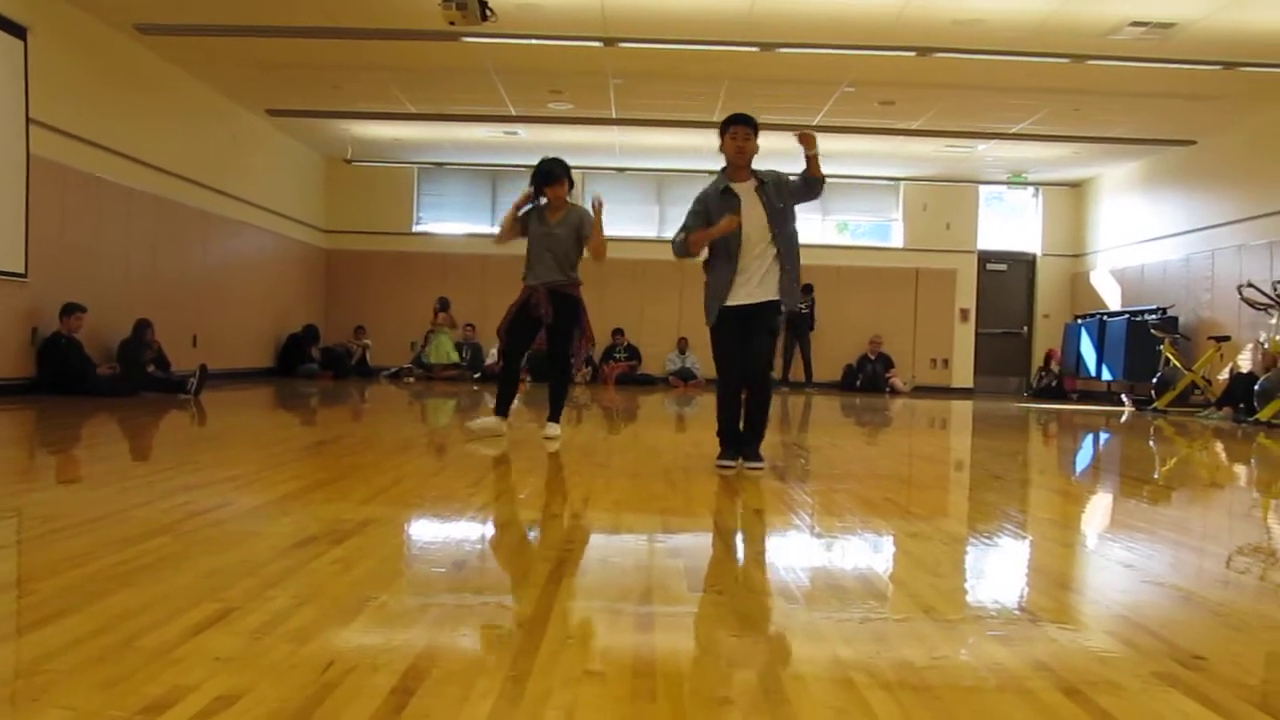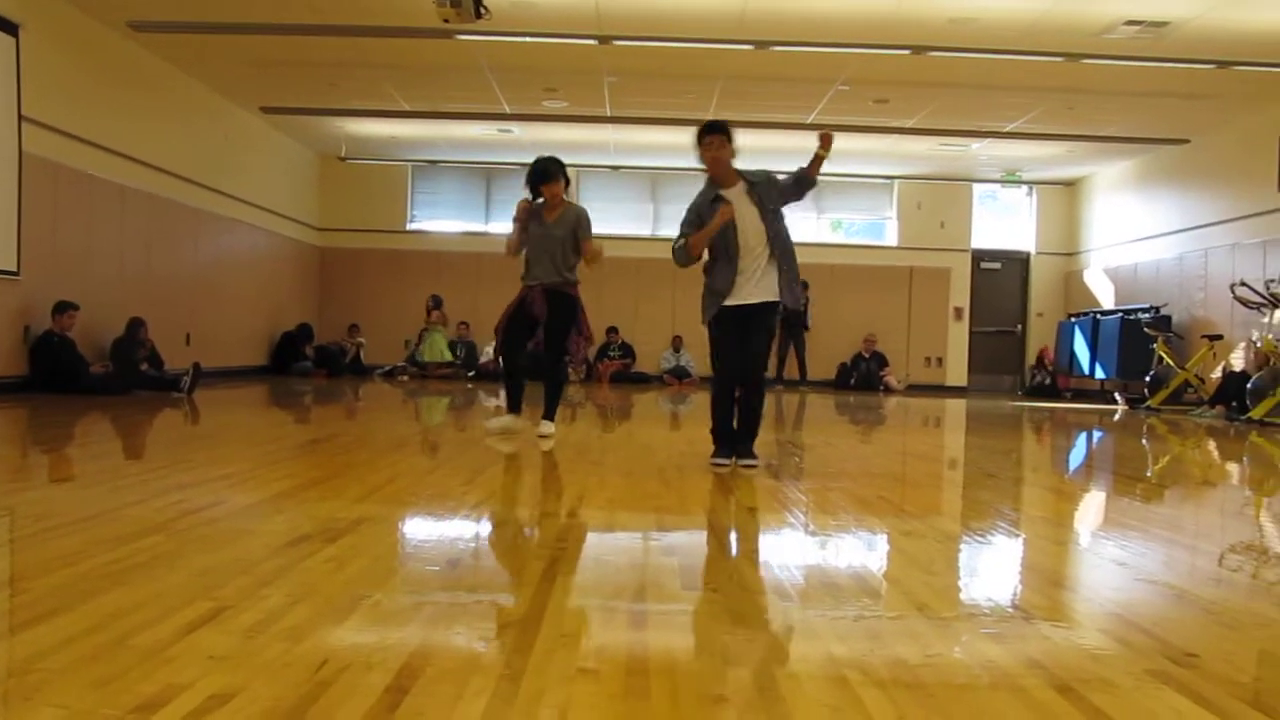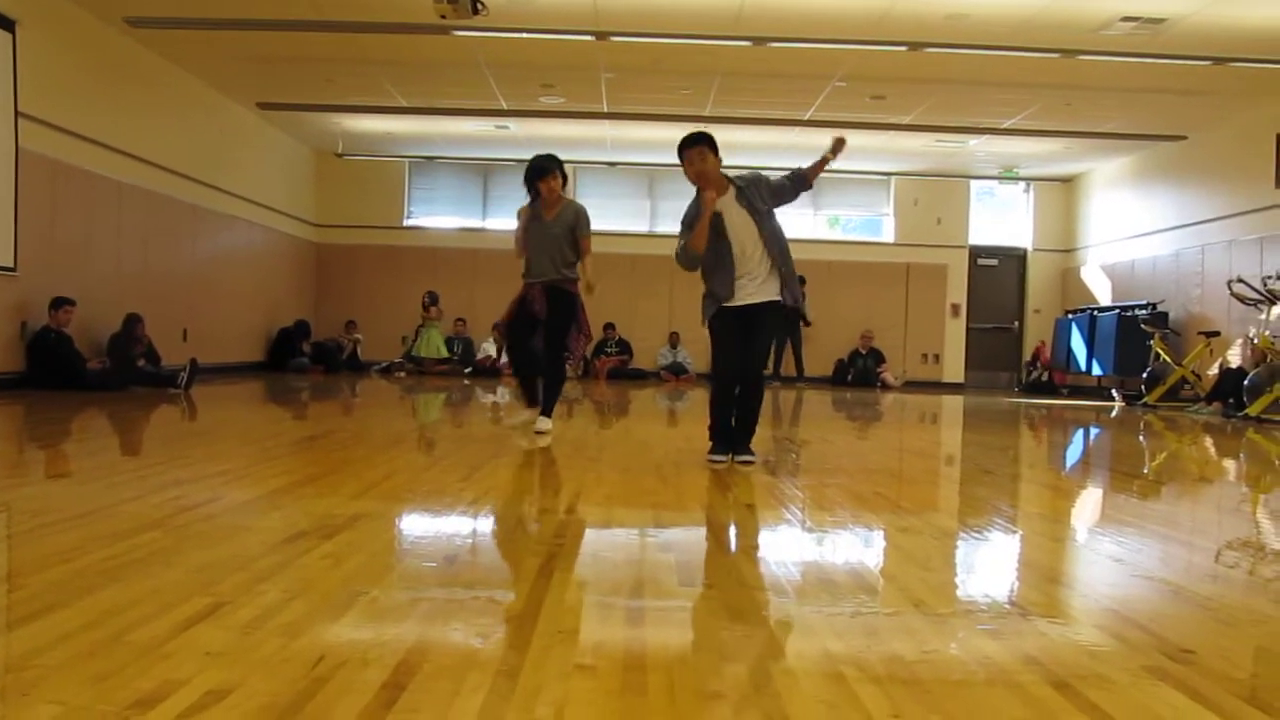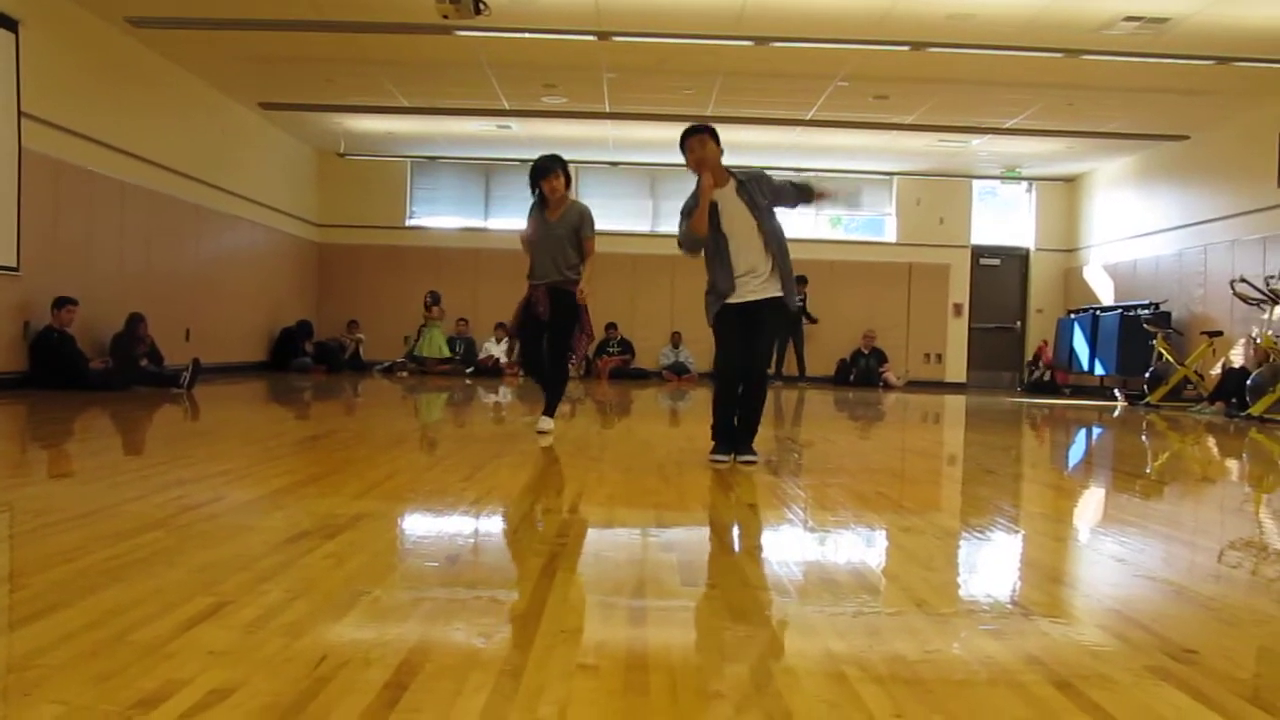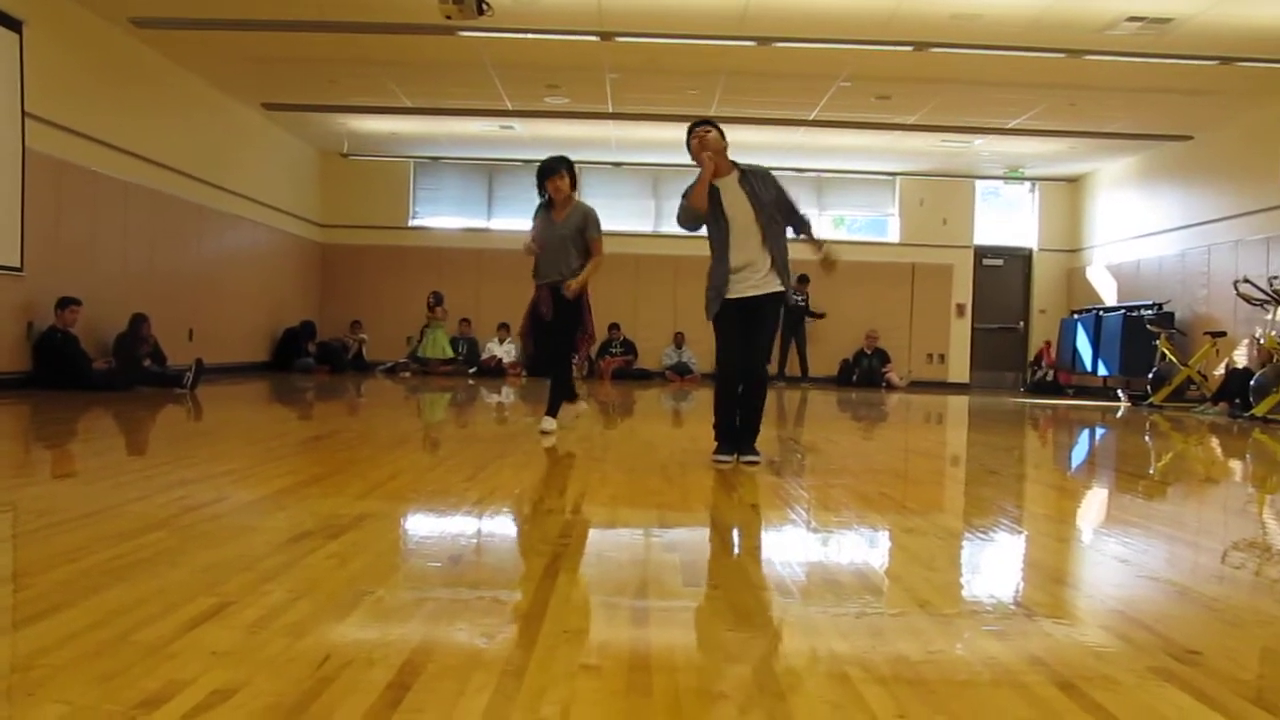
dt=0.1s
person 1, frame 1
left shoulder: (776, 185)
right shoulder: (711, 197)
left elbow: (812, 189)
right elbow: (681, 248)
left wrist: (811, 155)
right wrist: (715, 231)
left hip: (766, 298)
right hip: (726, 302)
left knee: (758, 371)
right knee: (729, 376)
left ankle: (751, 444)
right ankle: (729, 444)
person 1, frame 2
left shoulder: (763, 185)
right shoulder: (702, 204)
left elbow: (799, 185)
right elbow: (682, 257)
left wrist: (820, 155)
right wrist: (713, 224)
left hip: (764, 298)
right hip: (724, 302)
left knee: (753, 372)
right knee: (725, 373)
left ankle: (744, 443)
right ankle: (723, 442)
person 1, frame 3
left shoulder: (755, 185)
right shoulder: (695, 213)
left elbow: (795, 184)
right elbow: (688, 261)
left wrist: (826, 158)
right wrist: (707, 214)
left hip: (766, 299)
right hip: (726, 303)
left knee: (753, 372)
right knee: (725, 372)
left ankle: (743, 440)
right ankle: (720, 439)
person 1, frame 4
left shoulder: (756, 181)
right shoulder: (696, 203)
left elbow: (793, 192)
right elbow: (691, 245)
left wrist: (828, 195)
right wrist: (706, 191)
left hip: (768, 294)
right hip: (728, 299)
left knee: (756, 370)
right knee: (728, 369)
left ankle: (745, 440)
right ankle: (722, 439)
person 1, frame 5
left shoulder: (759, 177)
right shoulder: (698, 190)
left elbow: (791, 215)
right elbow: (689, 221)
left wrist: (819, 247)
right wrist: (706, 174)
left hip: (767, 290)
right hip: (728, 295)
left knee: (756, 368)
right knee: (728, 367)
left ankle: (747, 439)
right ankle: (725, 439)
person 2, frame 1
left shoulder: (580, 216)
right shoulder: (532, 215)
left elbow: (598, 255)
right elbow: (501, 239)
left wrist: (598, 218)
right wrist: (517, 206)
left hip: (565, 296)
right hip: (532, 294)
left knee: (559, 360)
right knee: (510, 353)
left ankle: (553, 420)
right ankle: (499, 418)
person 2, frame 2
left shoulder: (577, 214)
right shoulder: (530, 213)
left elbow: (586, 255)
right elbow: (512, 252)
left wrist: (595, 255)
right wrist: (518, 221)
left hip: (562, 294)
right hip: (531, 292)
left knee: (555, 358)
right knee: (508, 349)
left ankle: (548, 418)
right ankle: (513, 413)
person 2, frame 3
left shoulder: (576, 212)
right shoulder: (531, 211)
left elbow: (585, 253)
right elbow: (520, 253)
left wrist: (587, 275)
right wrist: (521, 224)
left hip: (562, 292)
right hip: (532, 289)
left knee: (554, 355)
right knee: (516, 345)
left ankle: (545, 414)
right ankle: (532, 405)
person 2, frame 4
left shoulder: (579, 212)
right shoulder: (536, 211)
left elbow: (588, 254)
left wrist: (585, 282)
right wrist: (525, 241)
left hip: (565, 293)
right hip: (537, 291)
left knee: (559, 354)
right knee: (529, 353)
left ankle: (548, 414)
right ankle: (553, 399)
person 2, frame 5
left shoulder: (585, 213)
right shoulder: (542, 211)
left elbow: (597, 255)
left wrist: (580, 280)
right wrist: (529, 247)
left hip: (569, 294)
right hip: (543, 292)
left knee: (561, 355)
right knee: (543, 354)
left ankle: (551, 414)
right ankle: (573, 399)
